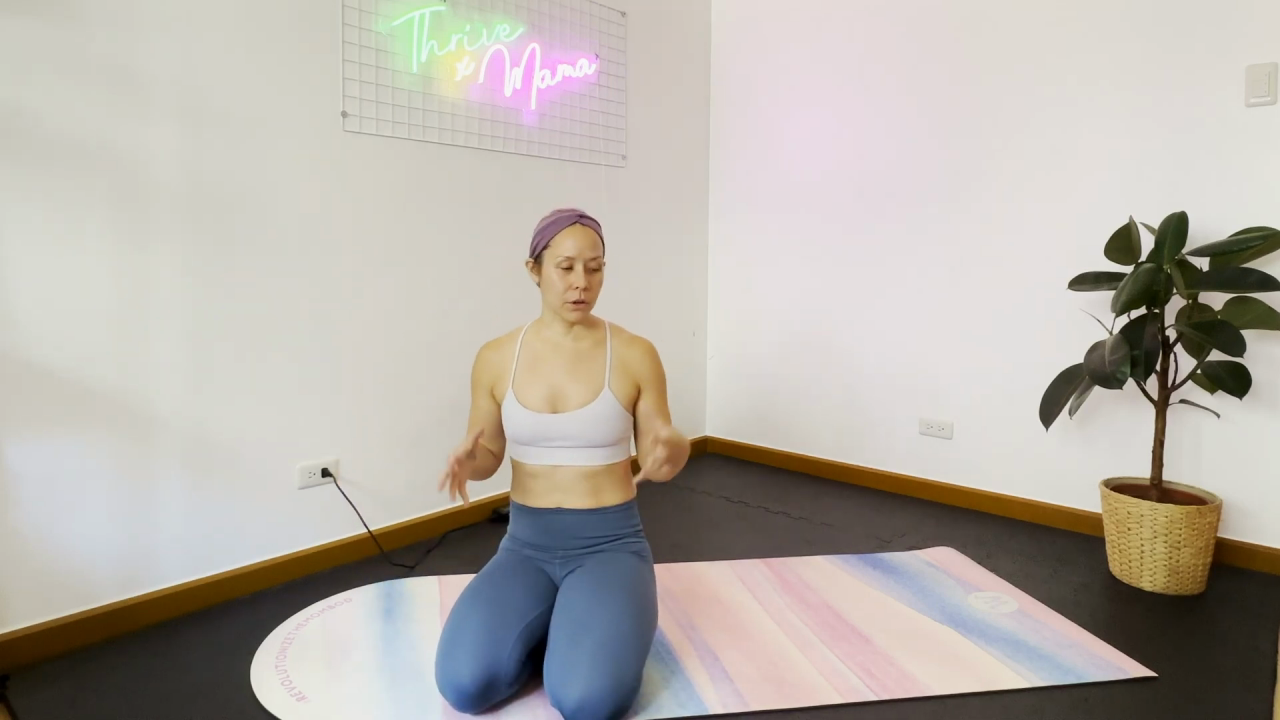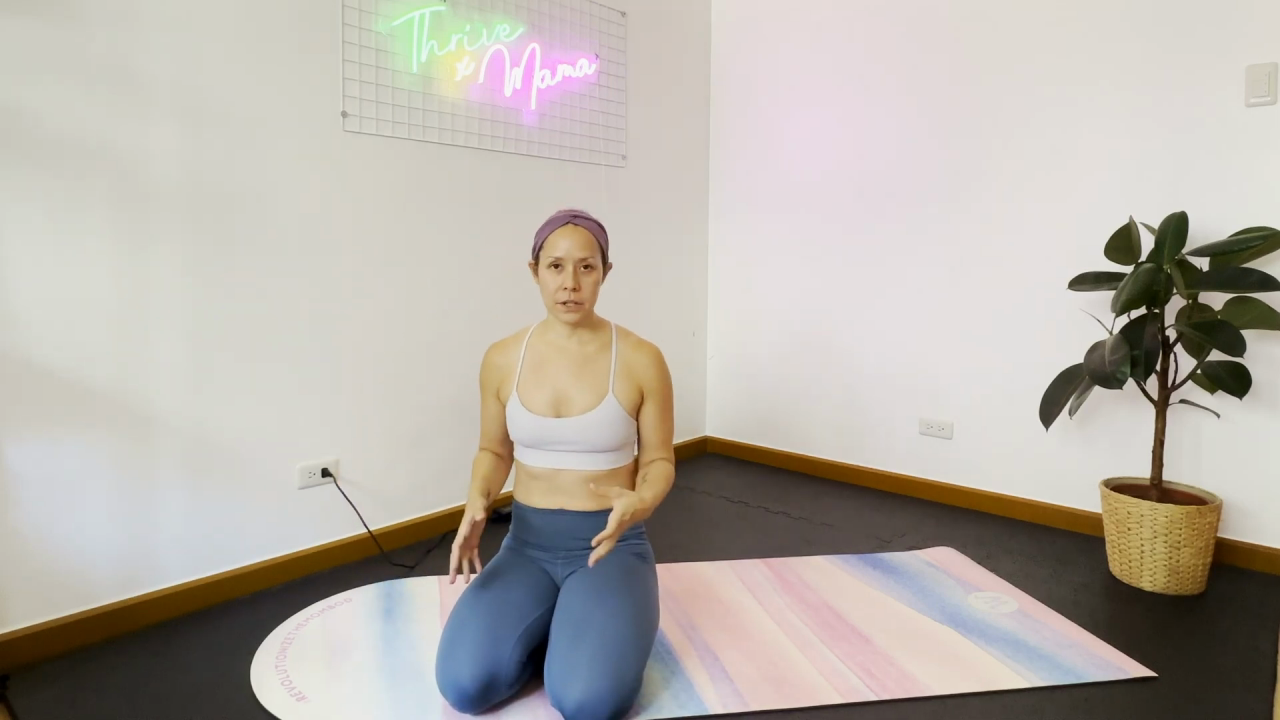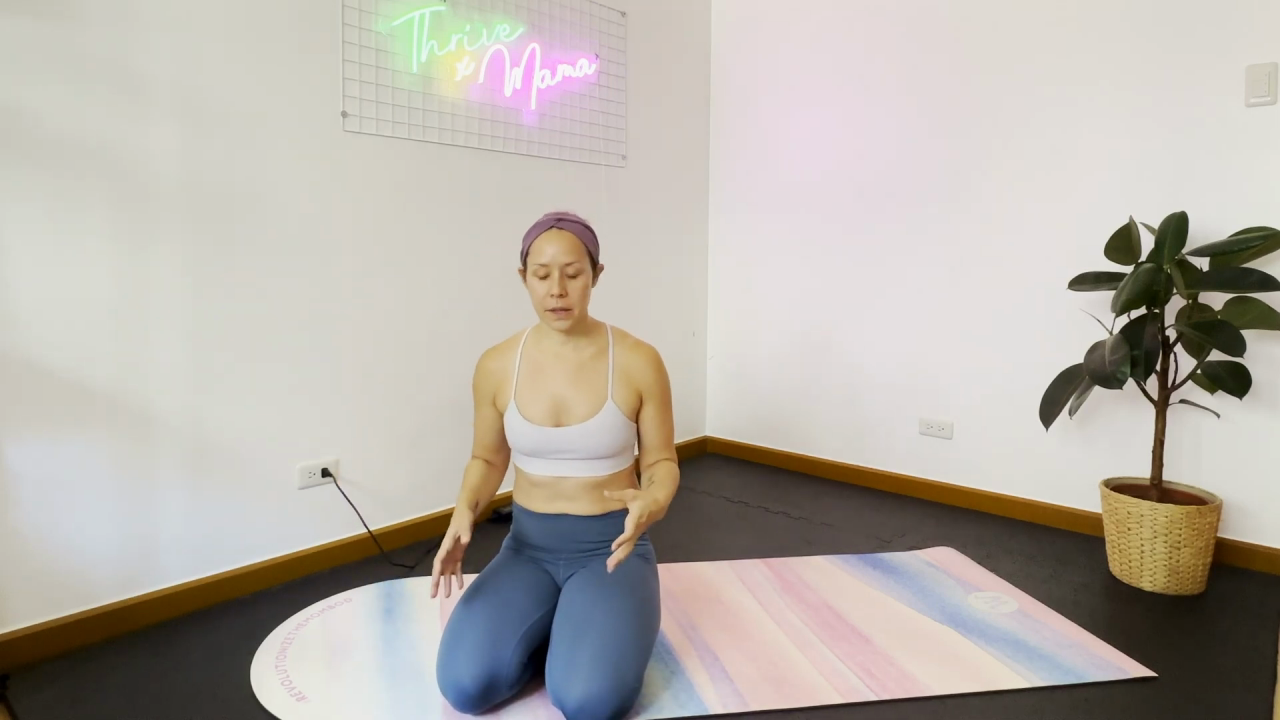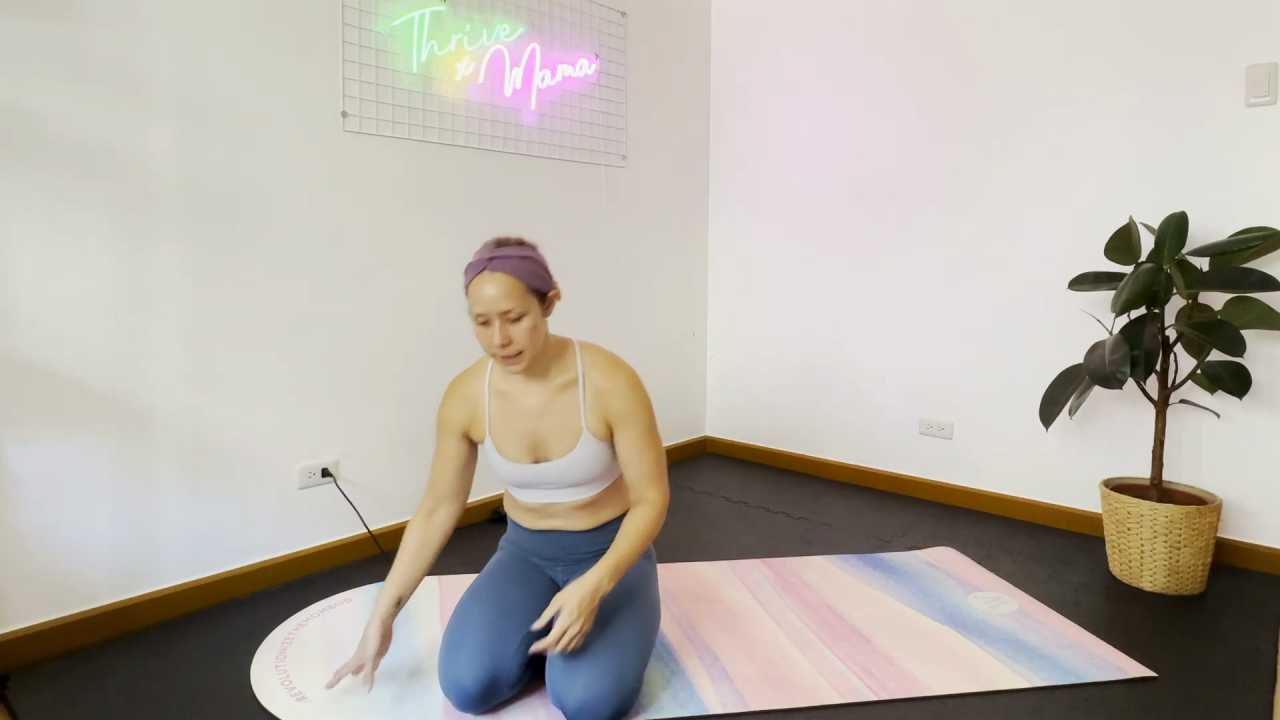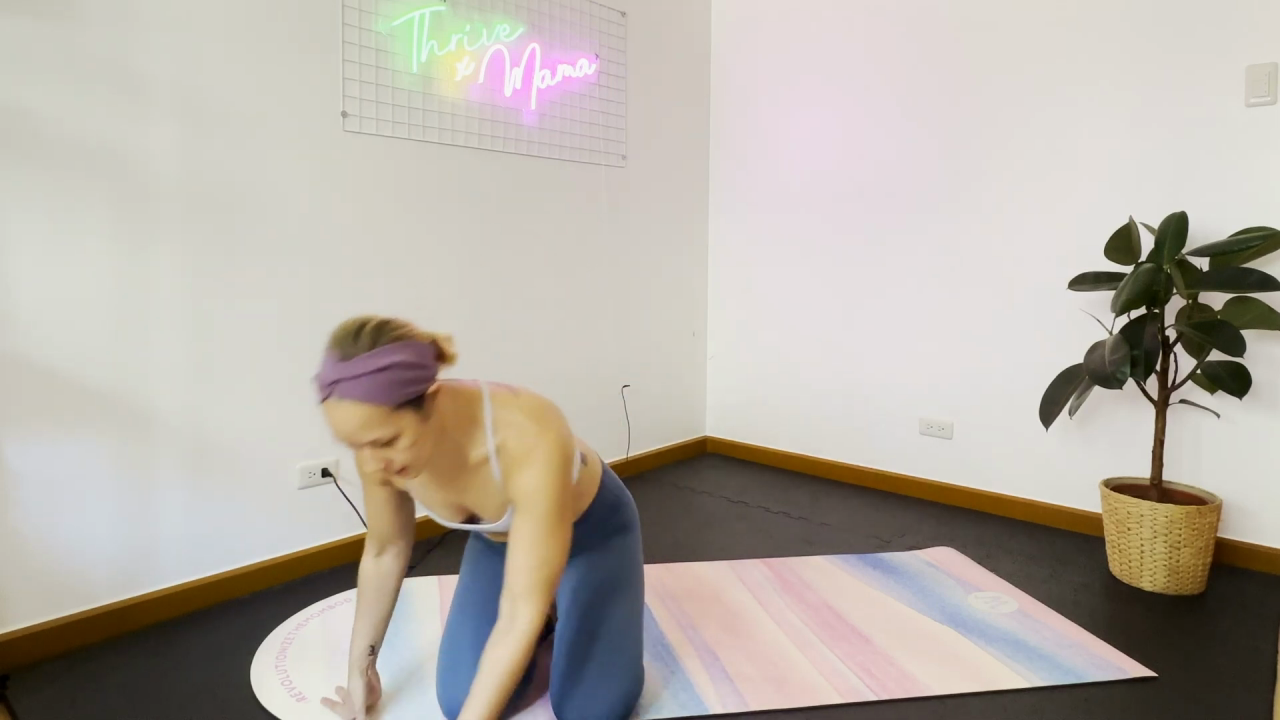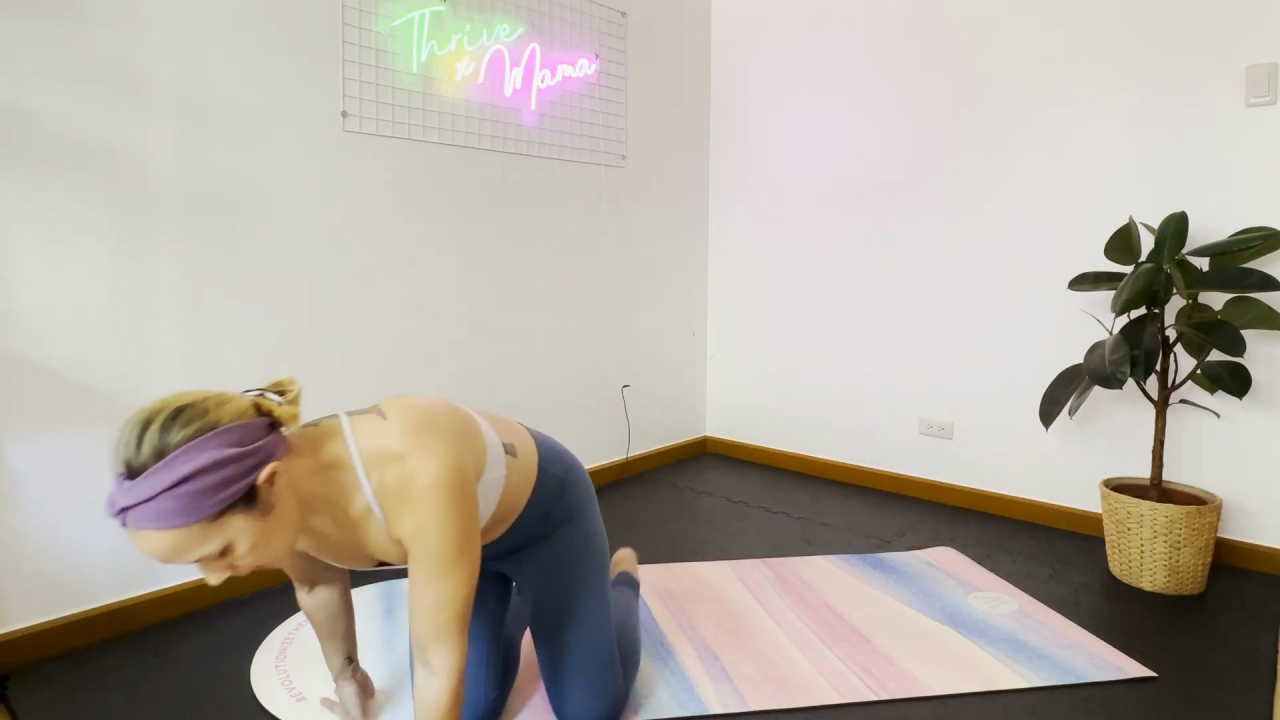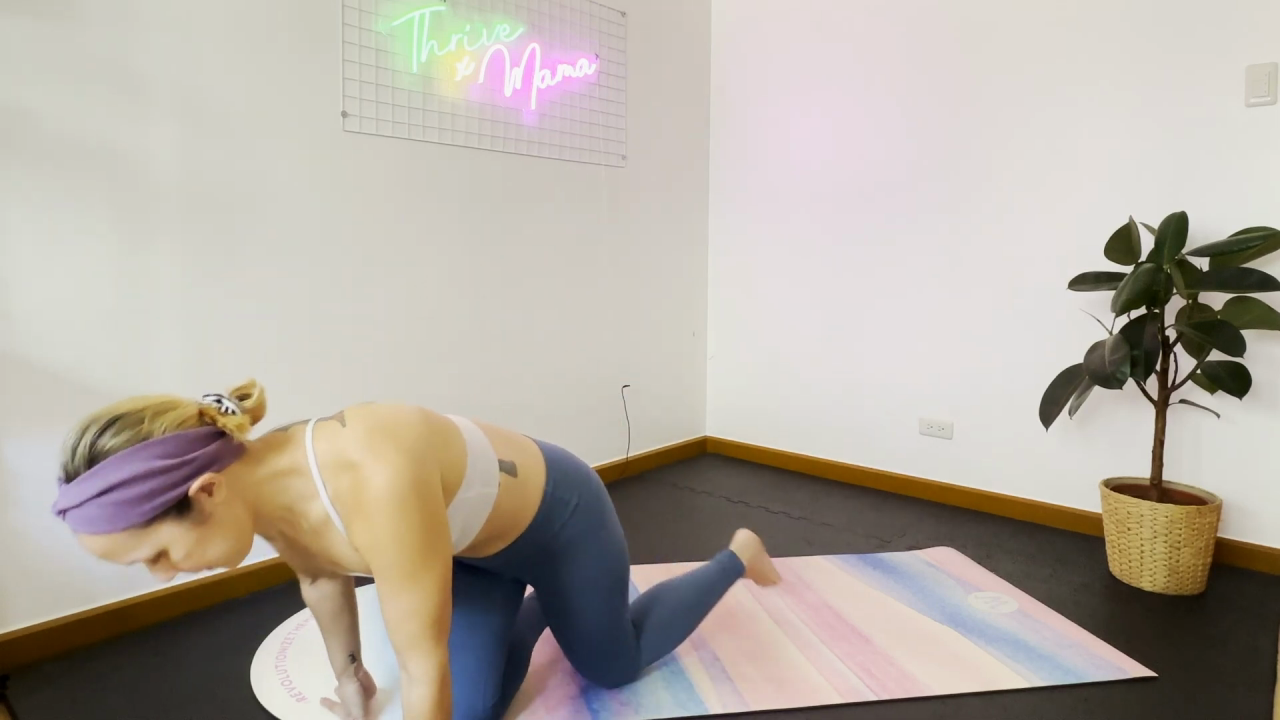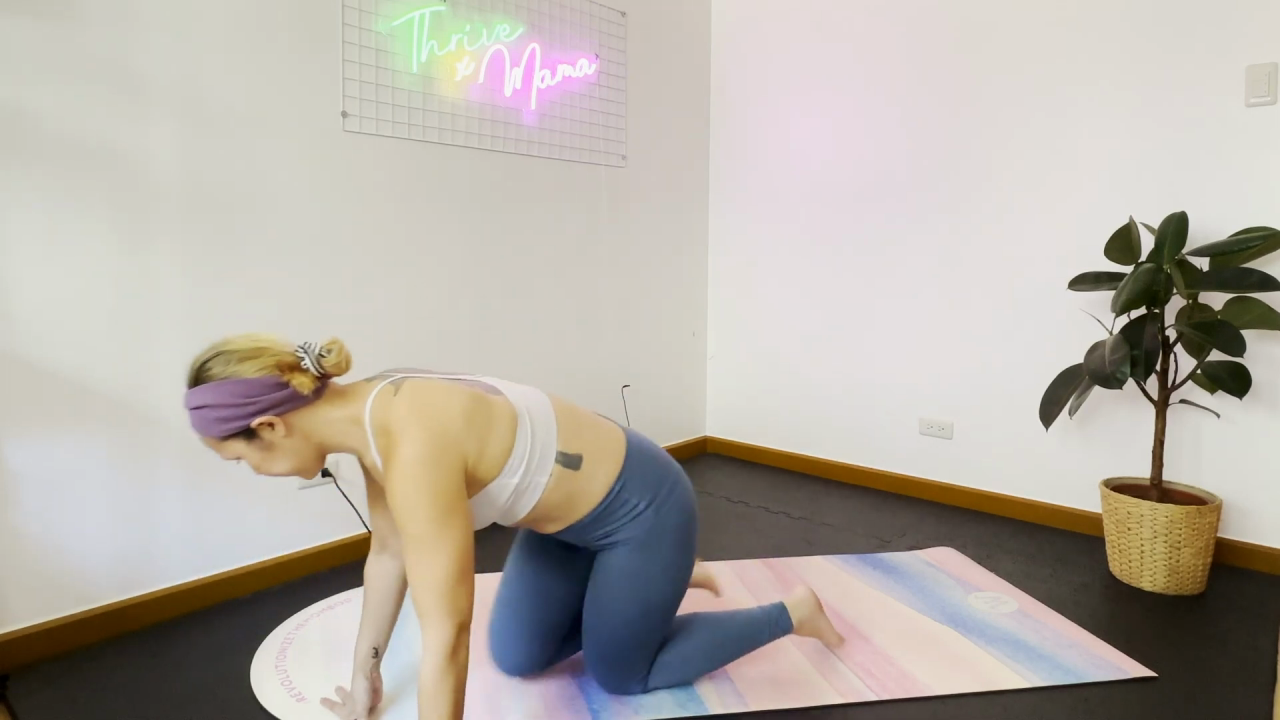
dt=0.4s
person 1, frame 1
left shoulder: (636, 354)
right shoulder: (496, 357)
left elbow: (656, 465)
right elbow: (488, 458)
left wrist: (674, 451)
right wrist: (466, 461)
left hip: (610, 544)
right hip: (526, 545)
left ankle: (602, 629)
right ankle: (555, 630)
person 1, frame 2
left shoulder: (641, 359)
right shoulder: (502, 359)
left elbow: (658, 461)
left wrist: (639, 503)
right wrist: (477, 501)
left hip: (611, 546)
right hip: (528, 545)
left ankle: (603, 631)
right ankle: (551, 630)
person 1, frame 3
left shoulder: (638, 361)
right shoulder: (496, 365)
left elbow: (661, 461)
left wrist: (652, 504)
right wrist: (464, 513)
left hip: (610, 549)
right hip: (529, 547)
left ankle: (604, 627)
right ankle: (551, 630)
person 1, frame 4
left shoulder: (610, 381)
right shoulder: (465, 395)
left elbow: (652, 499)
right elbow: (438, 507)
left wrist: (593, 587)
right wrist: (385, 610)
left hip: (607, 554)
right hip: (525, 551)
left ankle: (593, 624)
right ankle: (541, 629)
person 1, frame 5
left shoulder: (530, 440)
right shoulder: (380, 451)
left elbow: (522, 613)
right elbow: (383, 553)
right wrist: (359, 669)
left hip: (594, 533)
right hip: (497, 543)
left ankle: (574, 616)
right ankle: (550, 619)
person 1, frame 6
left shoulder: (416, 472)
right shoulder: (271, 496)
left elbow: (438, 663)
right elbow: (320, 585)
left hip: (546, 511)
right hip: (461, 529)
left ankle: (618, 578)
right ankle: (525, 606)
person 1, frame 7
left shoulder: (377, 483)
right shoulder: (261, 490)
right elbow: (323, 578)
left hip: (560, 521)
right hip: (475, 537)
left ankle: (736, 556)
right ankle: (543, 607)
person 1, frame 8
left shoulder: (414, 447)
right shoulder: (366, 421)
left elbow: (444, 631)
right elbow: (388, 554)
left hip: (641, 510)
right hip: (575, 507)
right knee: (518, 657)
left ankle: (789, 614)
right ankle: (658, 585)
